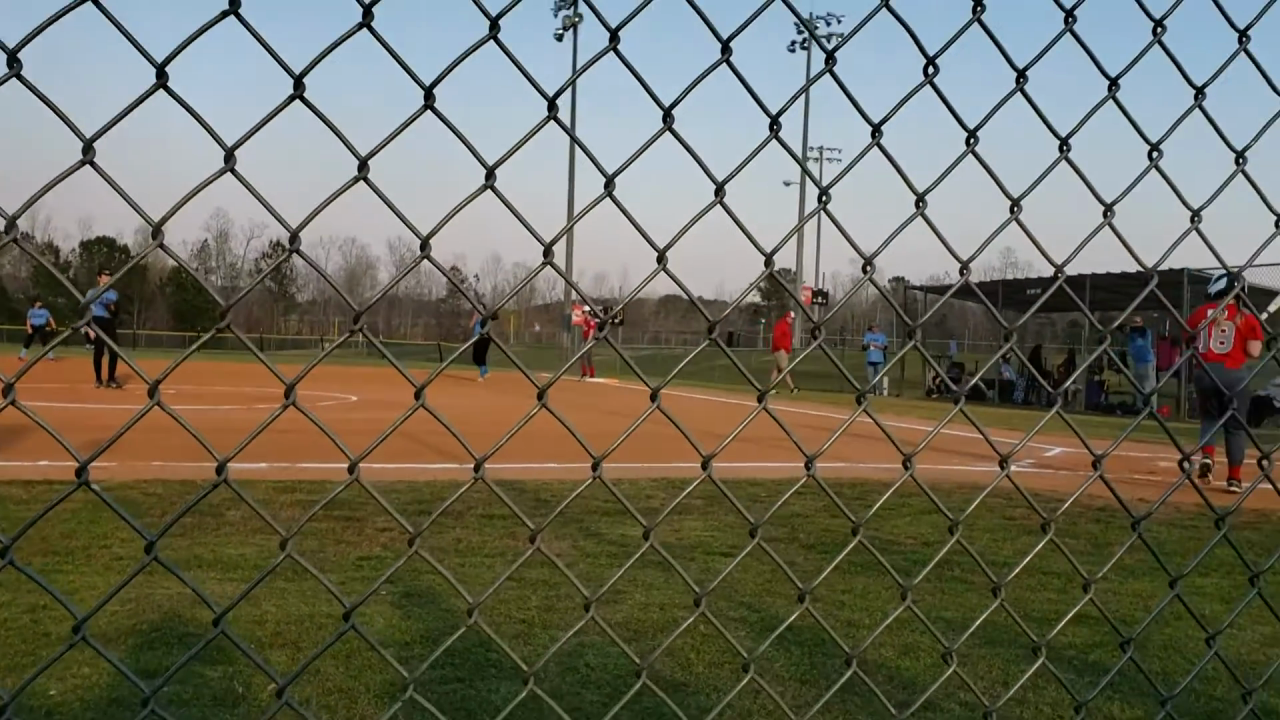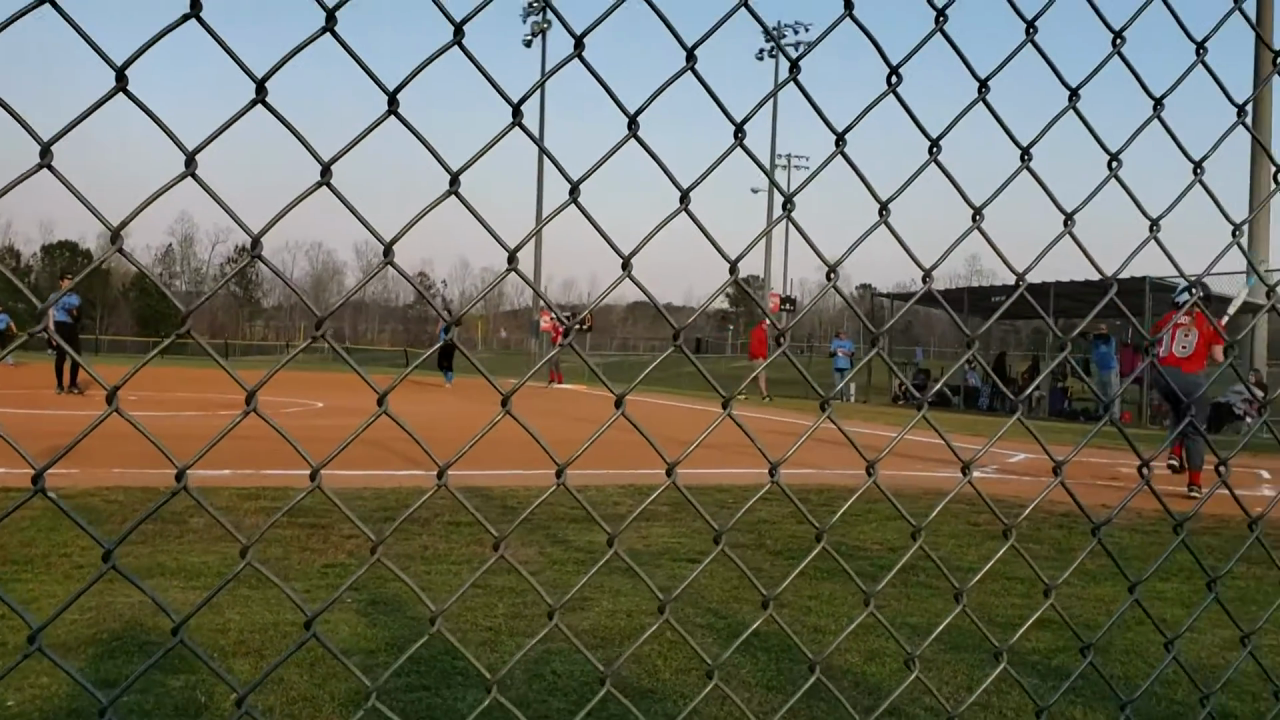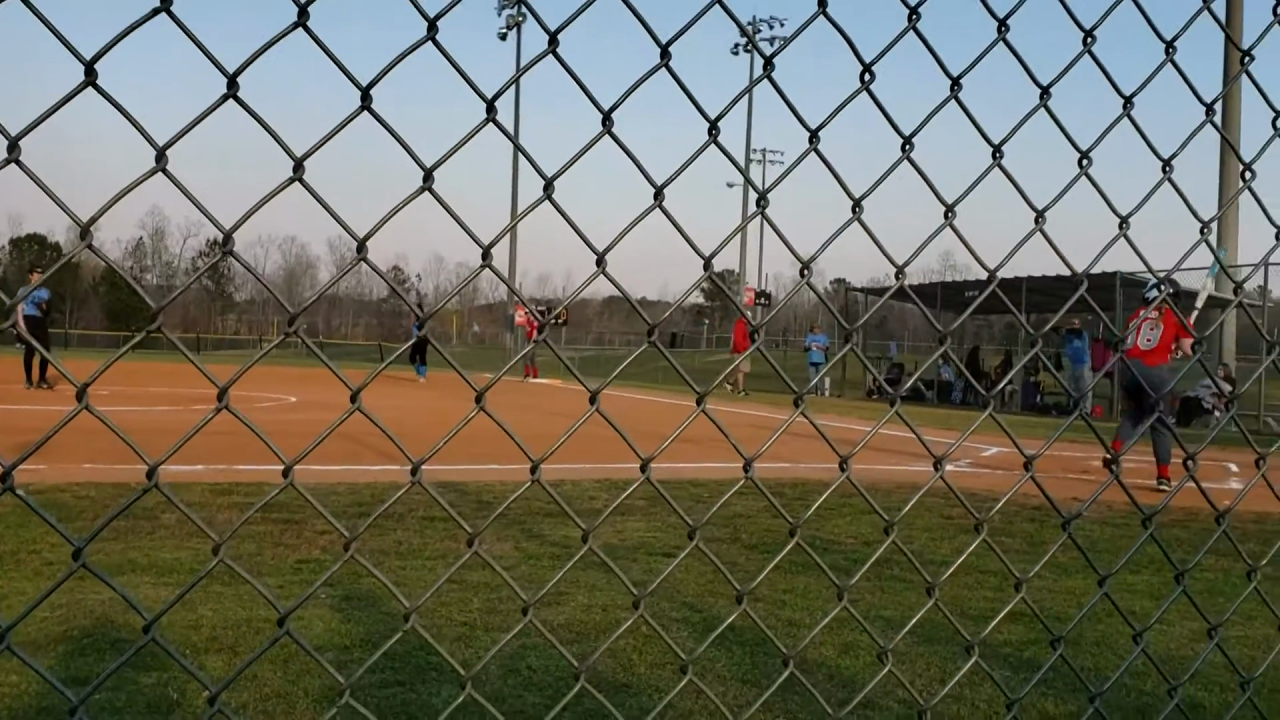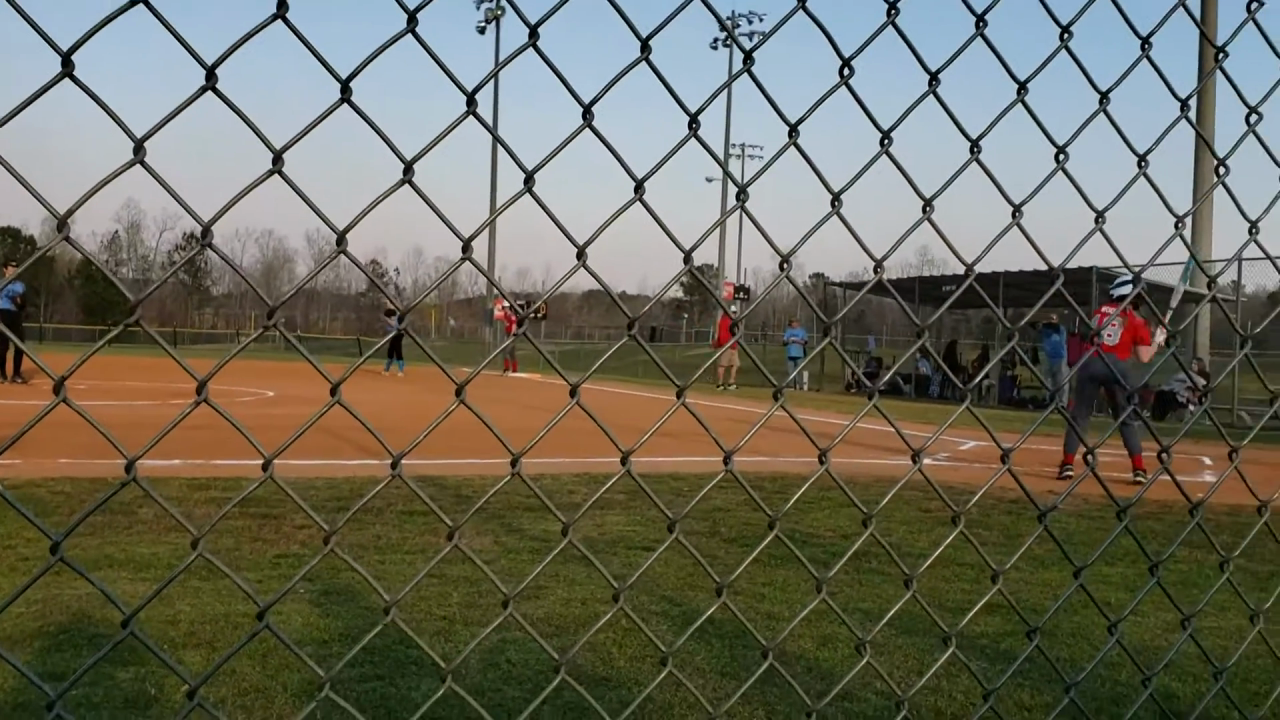
dt=0.2s
person 1, frame 1
left shoulder: (1201, 312)
right shoulder: (1246, 316)
left elbow: (1188, 343)
right elbow: (1254, 352)
right wrist: (1238, 342)
left hip: (1204, 372)
right hip: (1234, 374)
left knee: (1210, 419)
right knee: (1235, 425)
left ankle: (1207, 457)
right ankle: (1234, 478)
person 1, frame 2
left shoulder: (1166, 319)
right shoulder: (1210, 324)
left elbow: (1152, 348)
right elbow: (1219, 357)
right wrist: (1205, 348)
left hip: (1163, 375)
right hip: (1191, 379)
left knee: (1179, 414)
right knee: (1192, 430)
left ankle: (1174, 456)
right ankle: (1194, 484)
person 1, frame 3
left shoulder: (1136, 314)
right shoulder: (1176, 318)
right elbow: (1187, 350)
right wrist: (1185, 337)
left hip: (1128, 368)
right hip: (1156, 372)
left knee: (1132, 415)
right knee: (1160, 424)
left ankle: (1113, 454)
right ankle: (1163, 477)
person 1, frame 4
left shoulder: (1101, 310)
right shoulder: (1137, 321)
right elbow: (1144, 357)
right wrist: (1158, 341)
left hip: (1091, 364)
right hip: (1118, 369)
left knee: (1079, 415)
right knee: (1127, 420)
left ankle: (1067, 465)
right ankle: (1139, 469)
